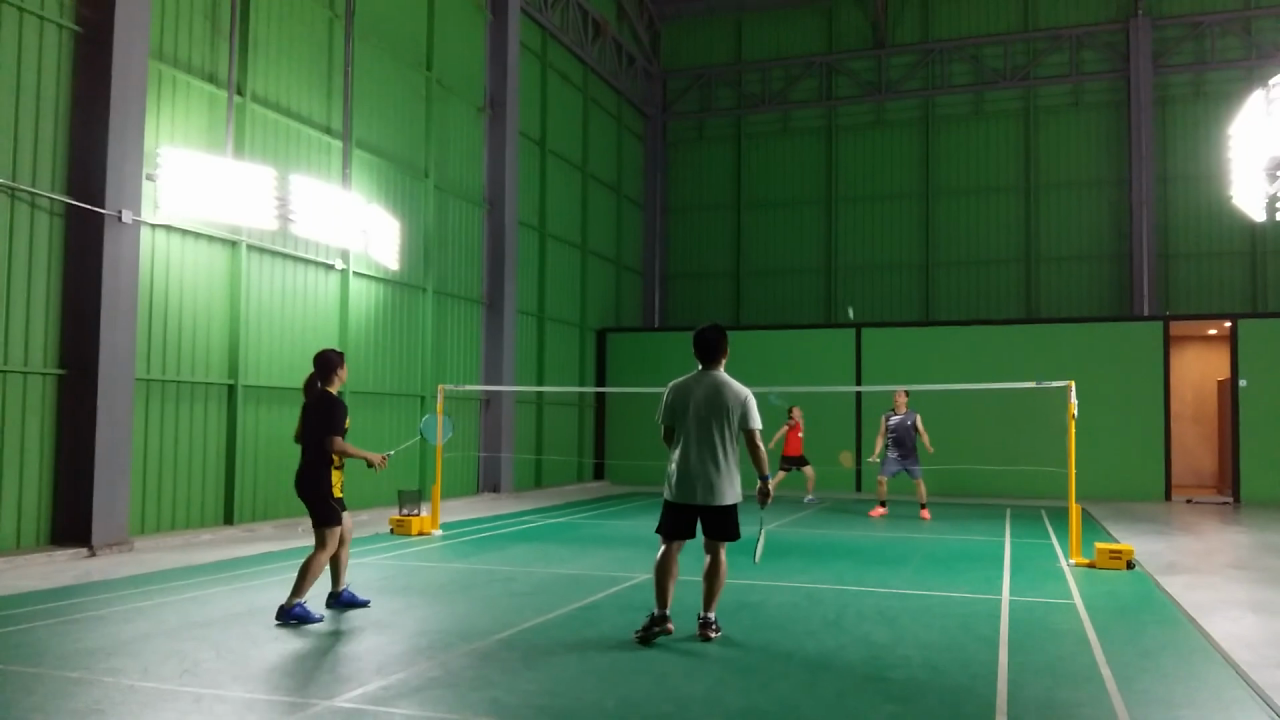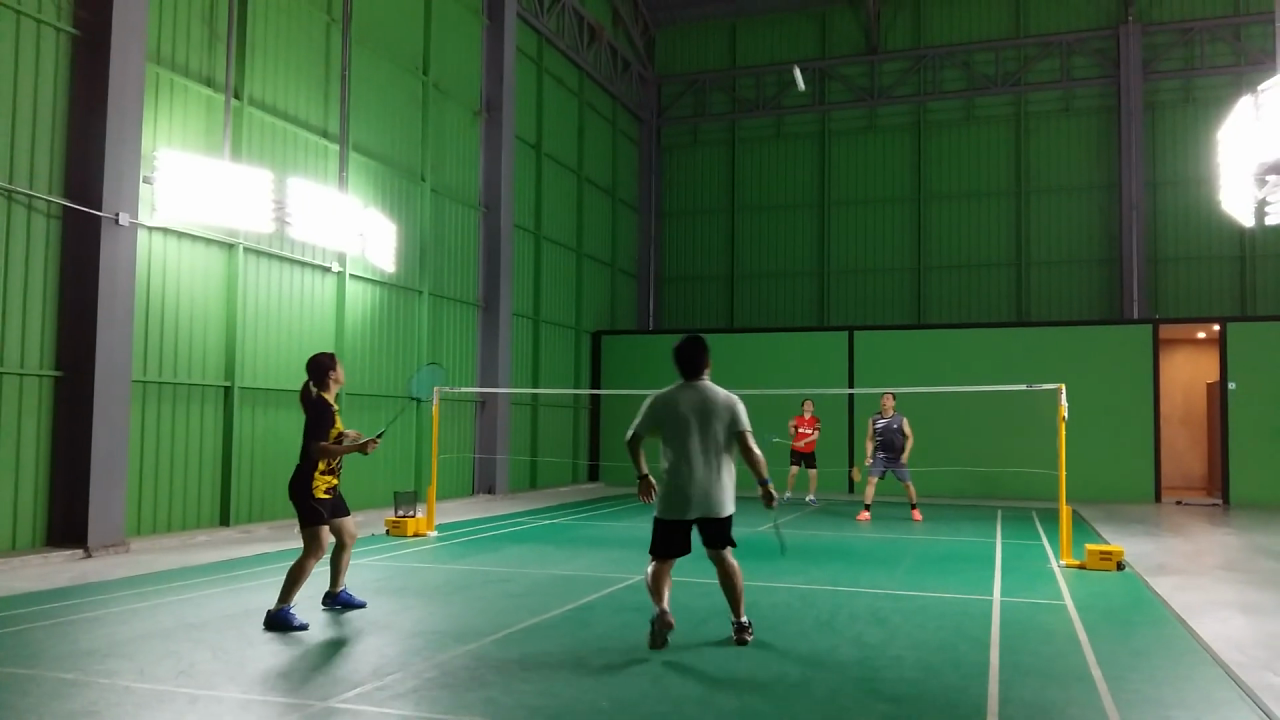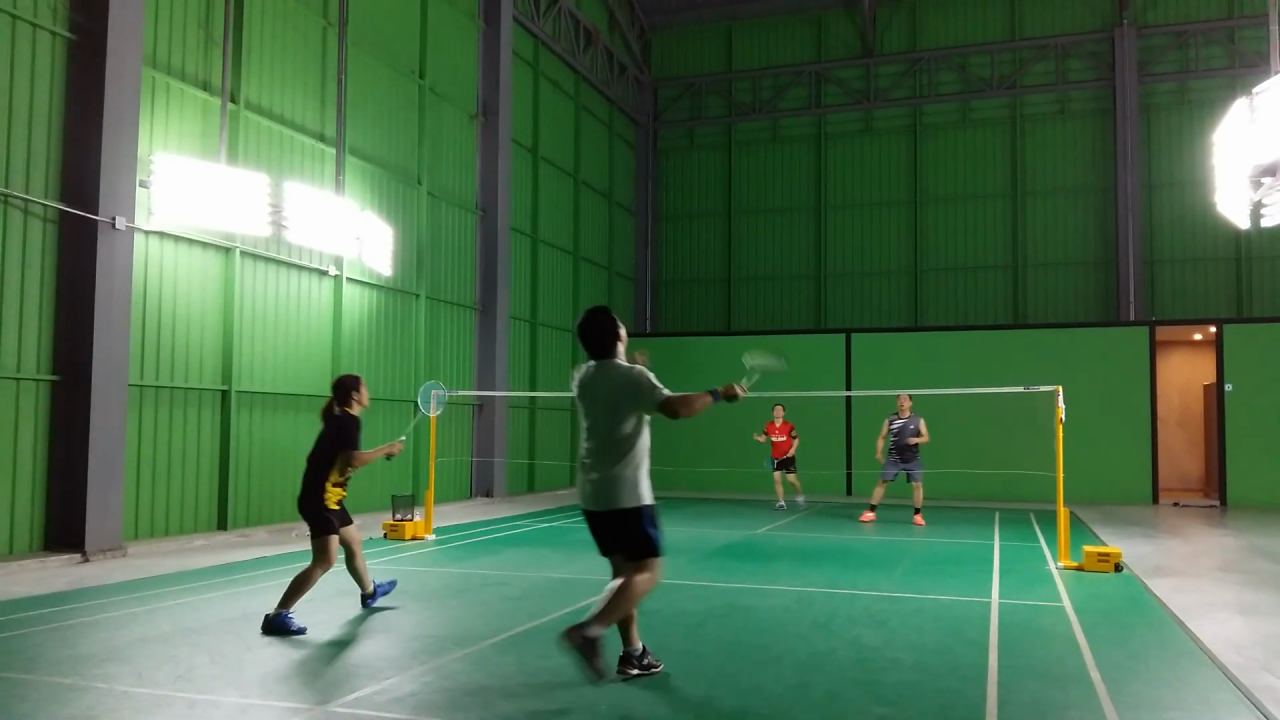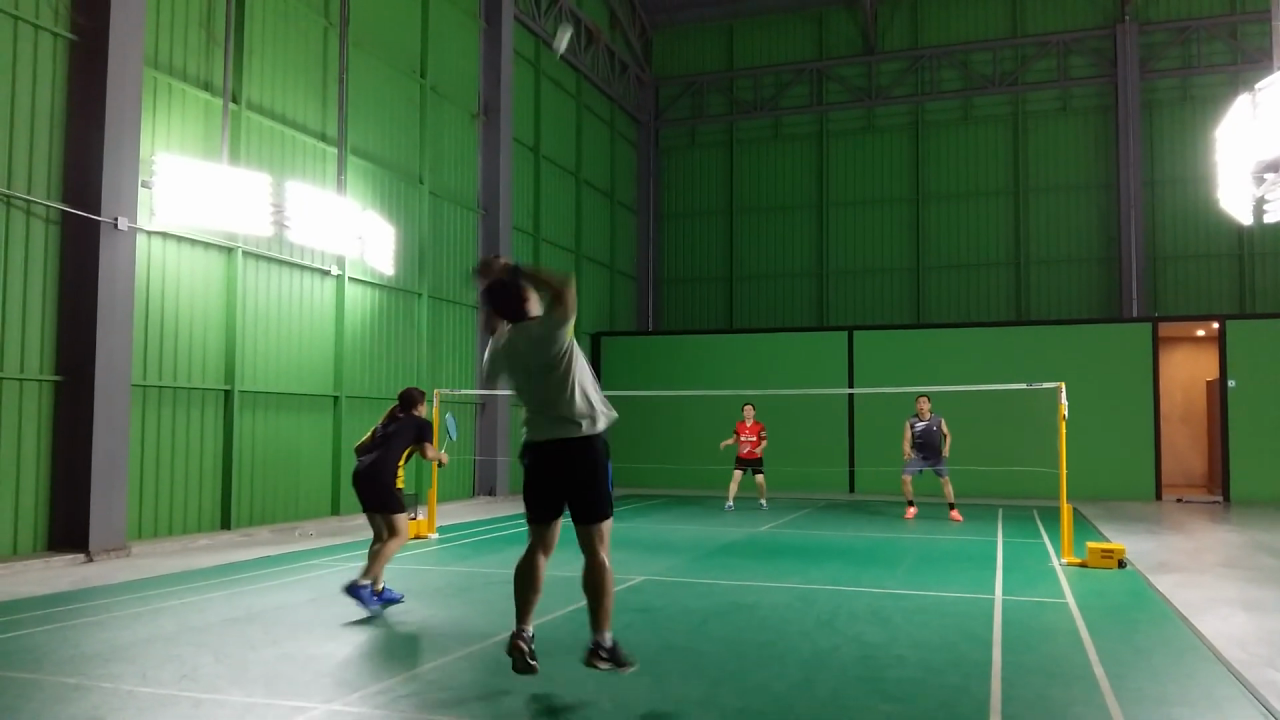
dt=0.5s
person 1, frame 1
left shoulder: (677, 389)
right shoulder: (741, 394)
left elbow: (668, 436)
right elbow: (755, 444)
right wrist: (764, 480)
left hip: (682, 486)
right hip: (722, 489)
left knee: (669, 547)
right knee: (715, 552)
left ankle: (661, 614)
right ankle: (707, 619)
person 1, frame 2
left shoulder: (660, 401)
right shoulder: (729, 401)
left elbow: (632, 441)
right elbow: (748, 447)
left wrist: (643, 476)
right wrist: (765, 484)
left hip: (674, 499)
right hip: (717, 499)
left knee: (660, 564)
right knee: (723, 557)
left ankle: (661, 613)
right ankle: (741, 623)
person 1, frame 3
left shoulder: (584, 378)
right shoulder: (632, 377)
right elbow: (677, 408)
right wrist: (719, 393)
left hip: (594, 495)
right hip: (625, 494)
left knee: (632, 567)
right knee: (645, 572)
left ankle: (633, 654)
right ankle: (589, 630)
person 1, frame 4
left shoulder: (502, 349)
right shoulder: (547, 329)
right elbow: (564, 289)
right wrist: (511, 273)
left hip: (538, 449)
right hip: (580, 444)
left knee: (539, 546)
right knee: (596, 547)
left ankle: (522, 636)
right ankle: (602, 644)
person 2, frame 1
left shoulder: (312, 402)
right shoulder: (335, 404)
left elbow: (299, 437)
right elbow: (335, 445)
right wrist: (369, 456)
left hip: (312, 478)
right hip: (322, 482)
left knee: (344, 533)
right knee: (327, 547)
left ankle: (339, 593)
right ankle: (292, 605)
person 2, frame 2
left shoulder: (325, 405)
right shoulder: (322, 408)
right elbow: (316, 450)
left wrist: (342, 435)
right wrist: (357, 447)
left hip: (328, 487)
right hip: (311, 488)
left knee: (348, 537)
right knee: (315, 551)
left ankle: (336, 593)
right ankle: (279, 611)
person 2, frame 3
left shoulder: (336, 422)
right shoulder: (350, 422)
left elbow: (317, 458)
right elbow: (356, 459)
right wrist: (387, 448)
left hip: (328, 498)
right hip: (321, 499)
left knee: (353, 544)
right knee: (325, 561)
left ankle: (370, 591)
right ankle: (278, 615)
person 2, frame 4
left shoulder: (386, 423)
right shoulder: (421, 423)
left elbow: (359, 448)
right elbow: (427, 453)
right wrist: (441, 457)
left hip: (361, 474)
right hip: (384, 477)
left knee: (383, 535)
right knee: (399, 536)
left ankle: (377, 590)
right ankle: (361, 584)
